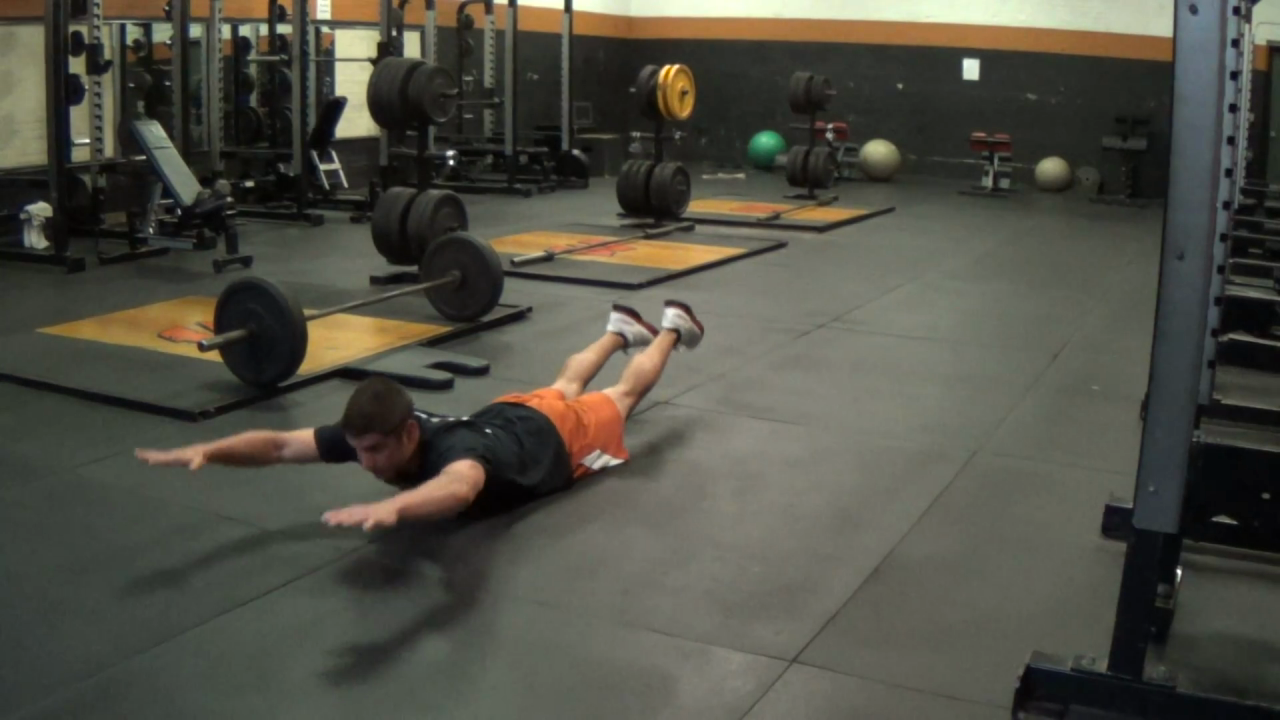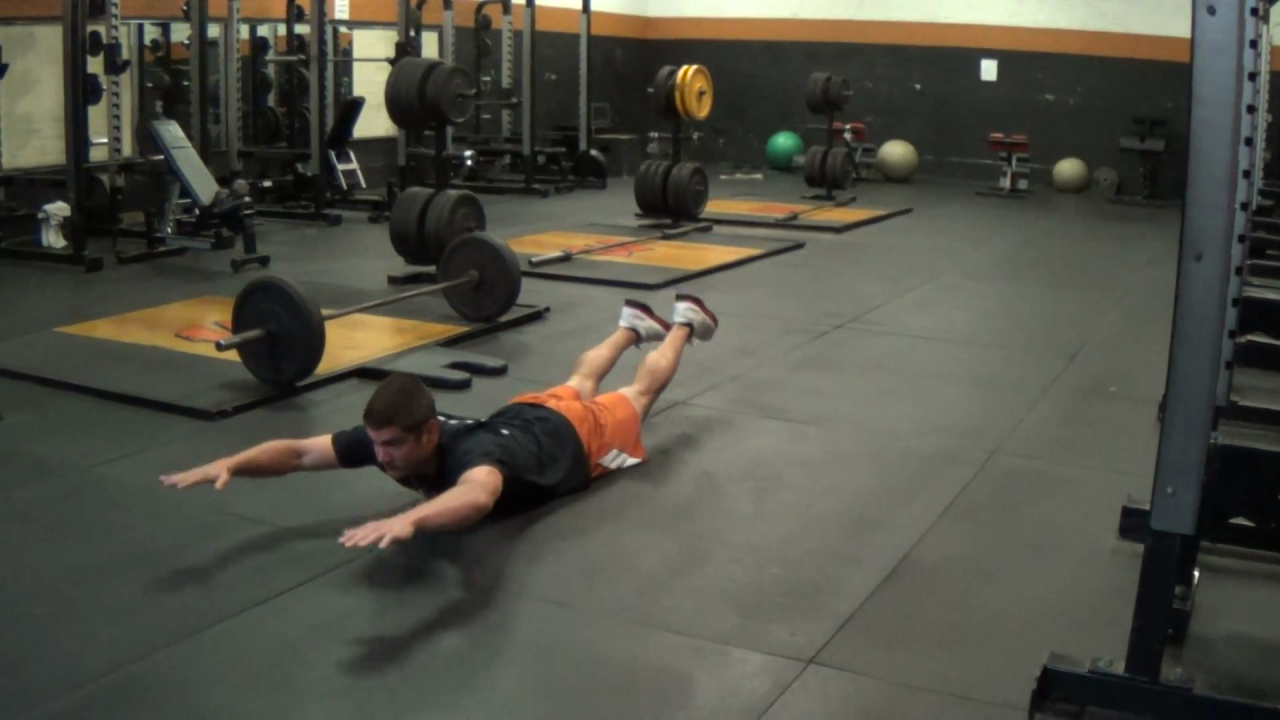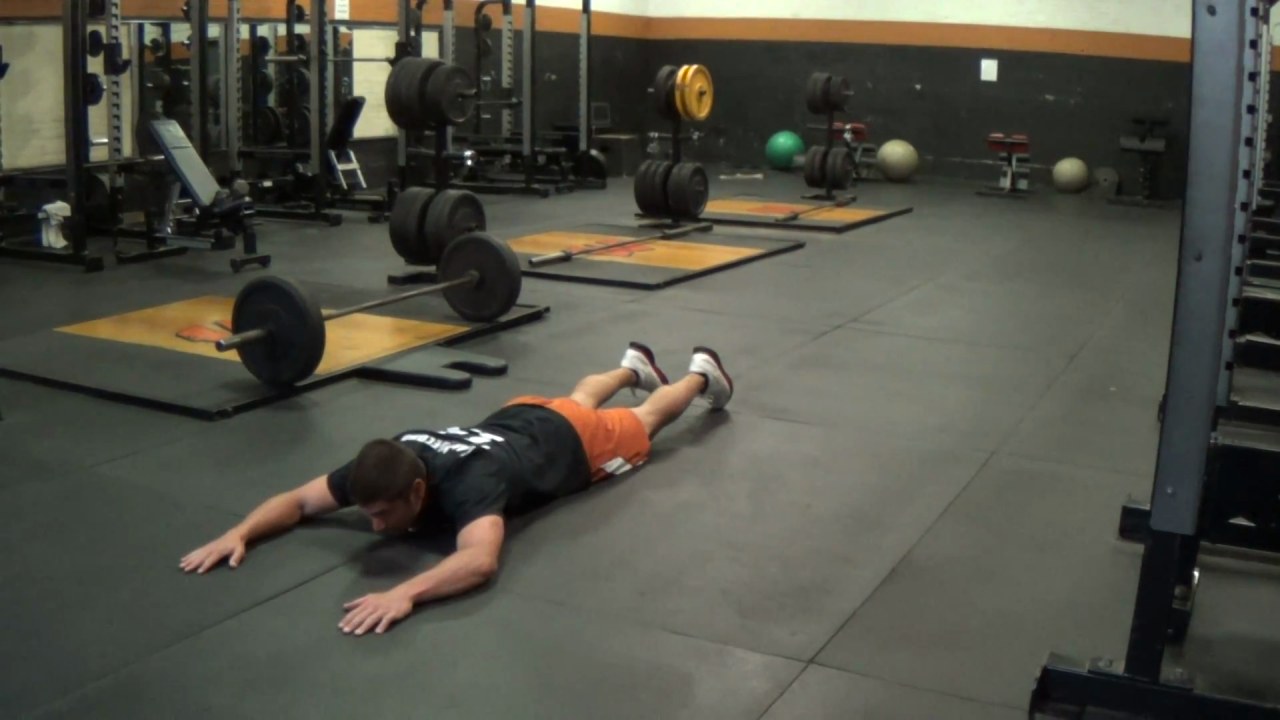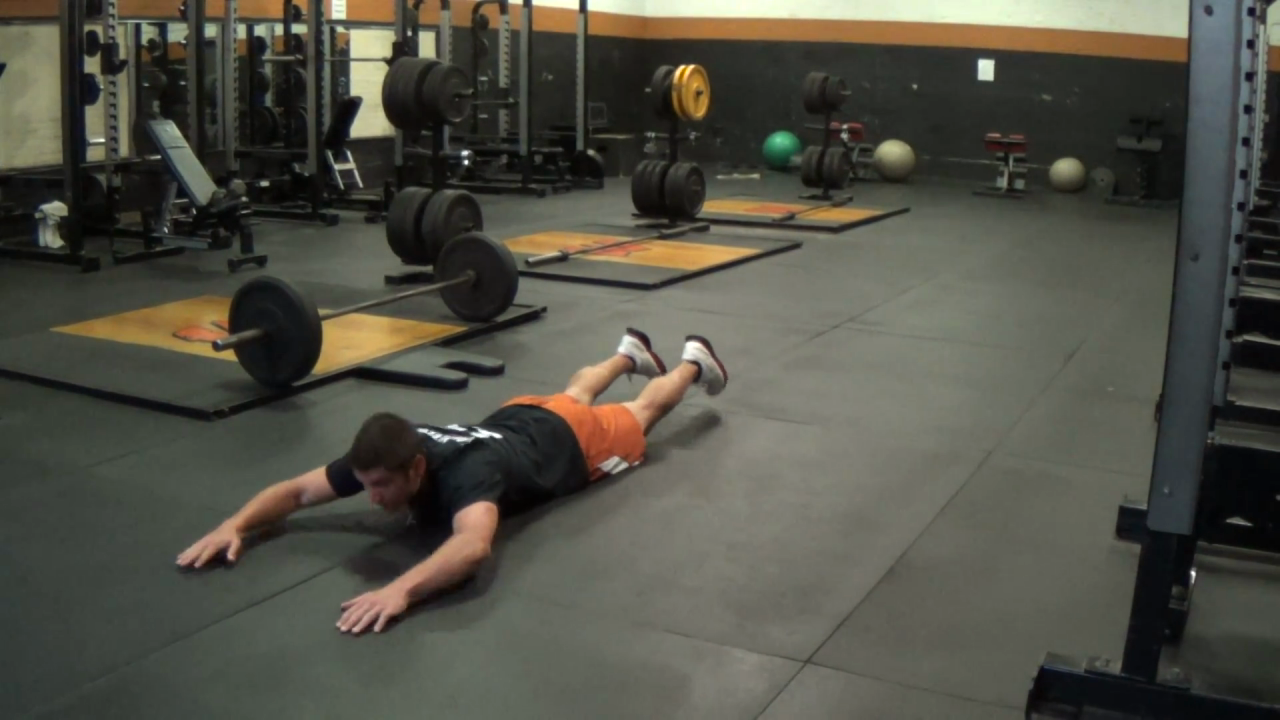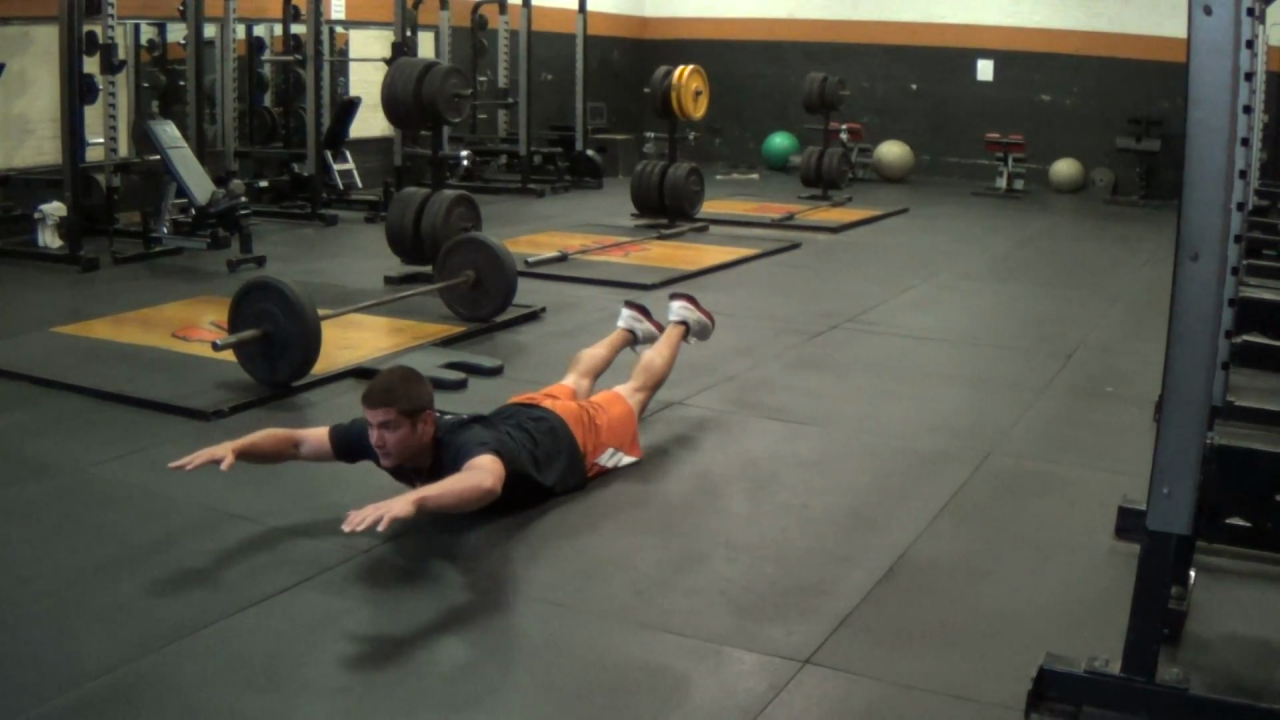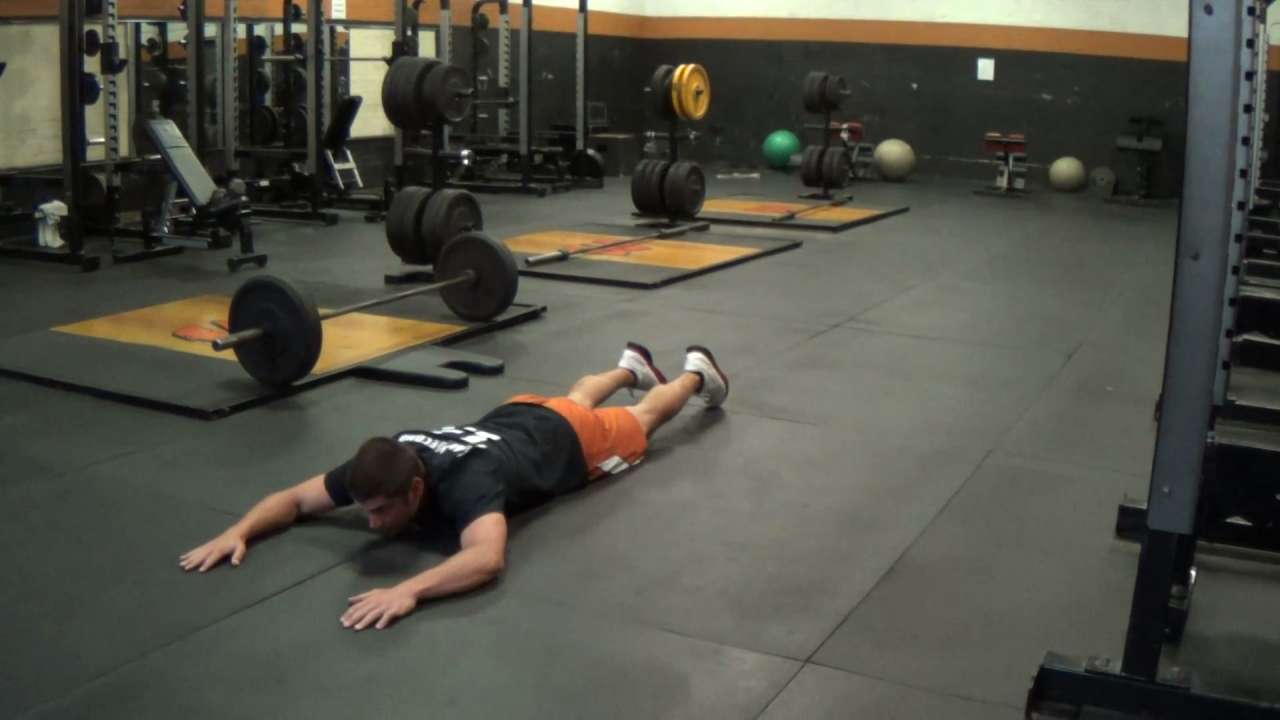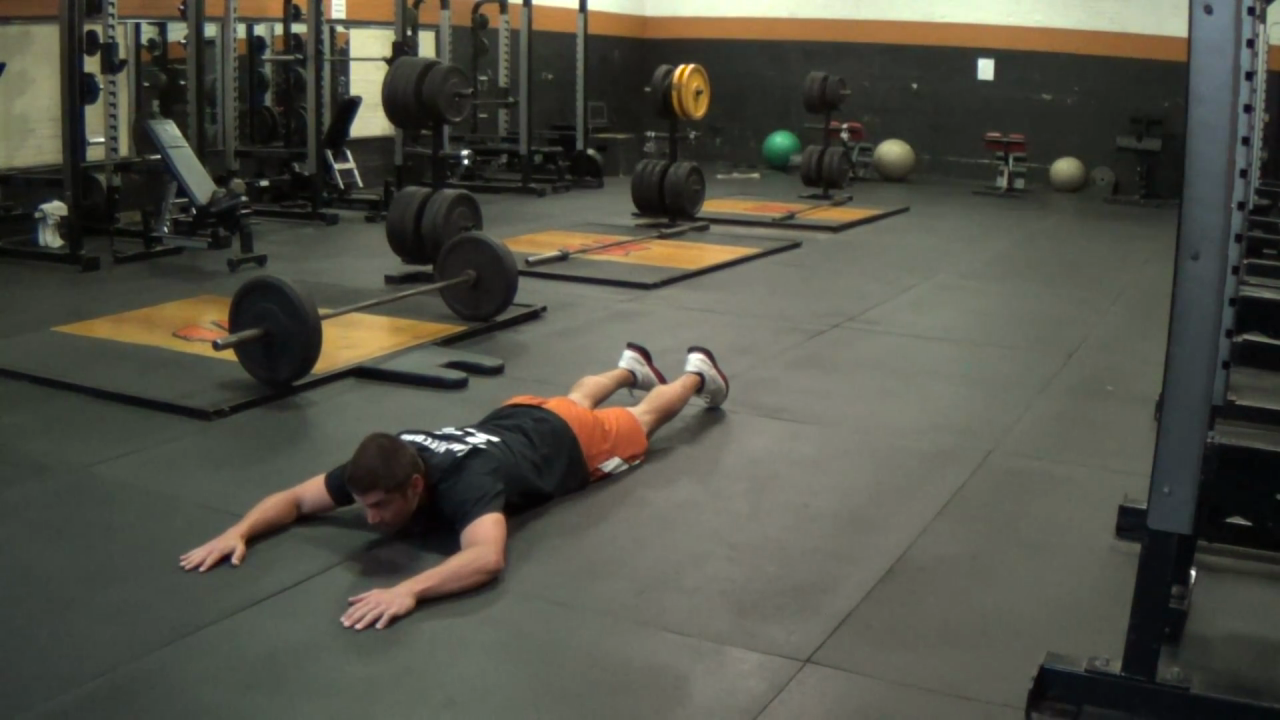
dt=0.7s
person 1, frame 1
left shoulder: (451, 449)
right shoulder: (365, 435)
left elbow: (460, 489)
right elbow: (280, 443)
left wrist: (393, 506)
right wrist: (206, 449)
left hip: (554, 444)
right hip: (503, 422)
left knee: (618, 398)
right knee: (566, 388)
left ankle: (670, 328)
right ankle: (623, 330)
person 1, frame 2
left shoulder: (466, 452)
right shoulder: (384, 438)
left elbow: (478, 498)
right elbow: (299, 452)
left wrist: (406, 519)
right wrist: (229, 463)
left hip: (572, 438)
right hip: (521, 418)
left knee: (636, 397)
right knee: (579, 383)
left ankle: (684, 324)
right ankle: (633, 325)
person 1, frame 3
left shoulder: (467, 483)
right shoulder: (387, 461)
left elbow: (481, 560)
right elbow: (298, 499)
left wrist: (405, 593)
right wrist: (239, 532)
left hip: (571, 444)
right hip: (516, 420)
left knee: (643, 420)
right knee: (579, 398)
left ankle: (702, 372)
right ankle: (635, 365)
person 1, frame 4
left shoulder: (464, 472)
right shoulder: (380, 457)
left elbow: (474, 545)
right elbow: (296, 488)
left wrist: (401, 588)
right wrist: (234, 524)
left hip: (566, 442)
right hip: (515, 419)
left knee: (636, 416)
right knee: (575, 394)
left ankle: (695, 362)
right ankle: (630, 353)
person 1, frame 5
left shoulder: (463, 445)
right shoulder: (379, 432)
left elbow: (487, 483)
right elbow: (291, 440)
left wrist: (410, 499)
right wrist: (233, 446)
left hip: (569, 439)
right hip: (516, 418)
left knee: (632, 396)
right knee: (574, 381)
left ankle: (679, 322)
right ankle: (631, 325)
person 1, frame 6
left shoulder: (465, 483)
right shoulder: (384, 463)
left elbow: (488, 558)
right elbow: (295, 498)
left wrist: (409, 590)
right wrist: (239, 531)
left hip: (567, 439)
right hip: (513, 419)
left knee: (639, 419)
right knee: (577, 396)
left ankle: (697, 372)
right ankle: (632, 366)
person 1, frame 7
left shoulder: (465, 484)
right shoulder: (378, 468)
left elbow: (488, 558)
right elbow: (295, 498)
left wrist: (407, 590)
right wrist: (238, 531)
left hip: (566, 443)
right hip: (514, 419)
left knee: (640, 420)
right knee: (577, 398)
left ankle: (698, 373)
right ankle: (632, 366)
